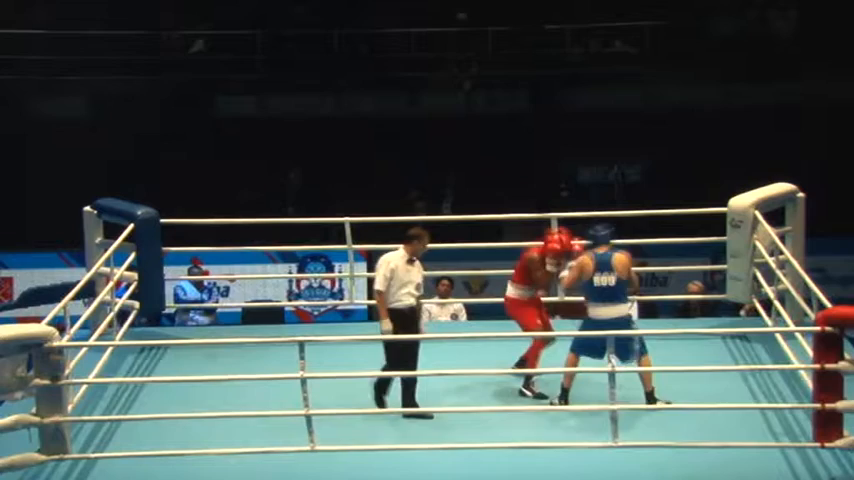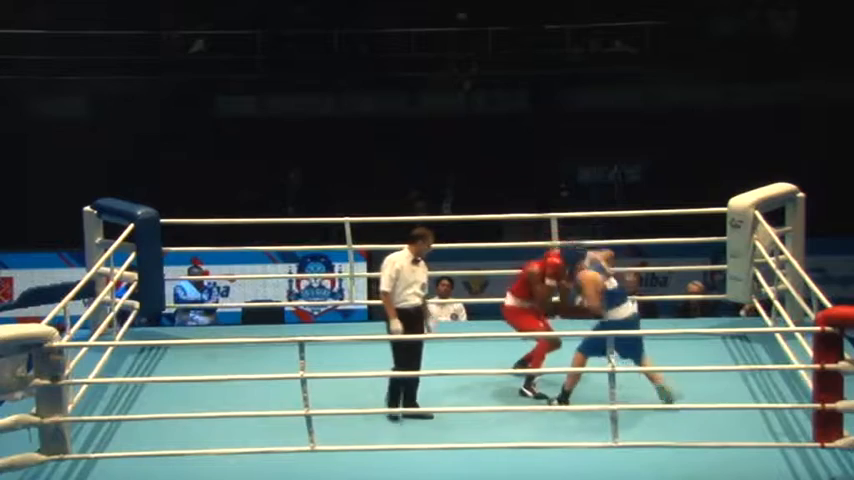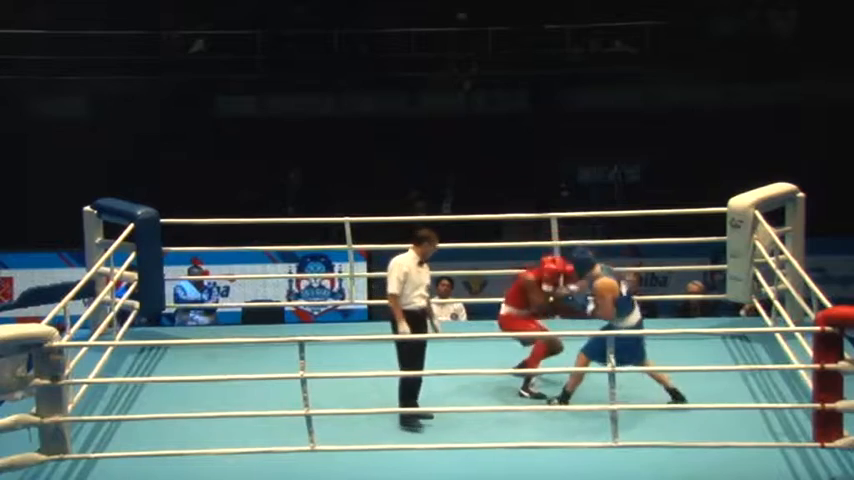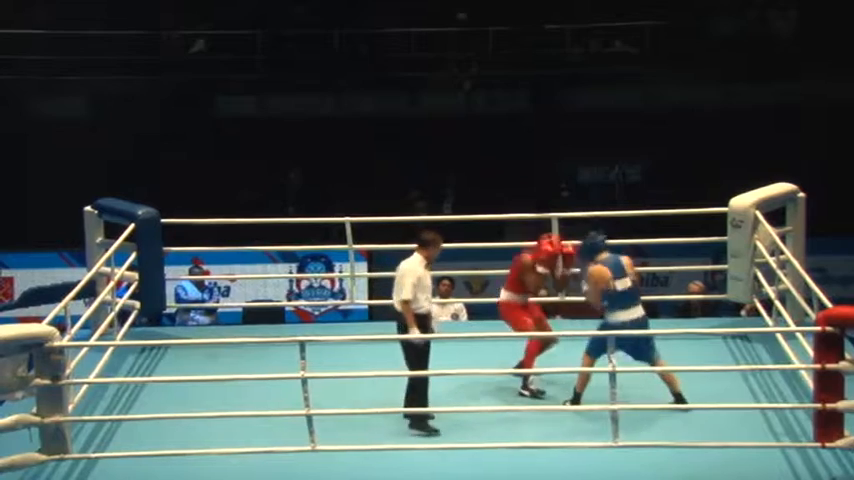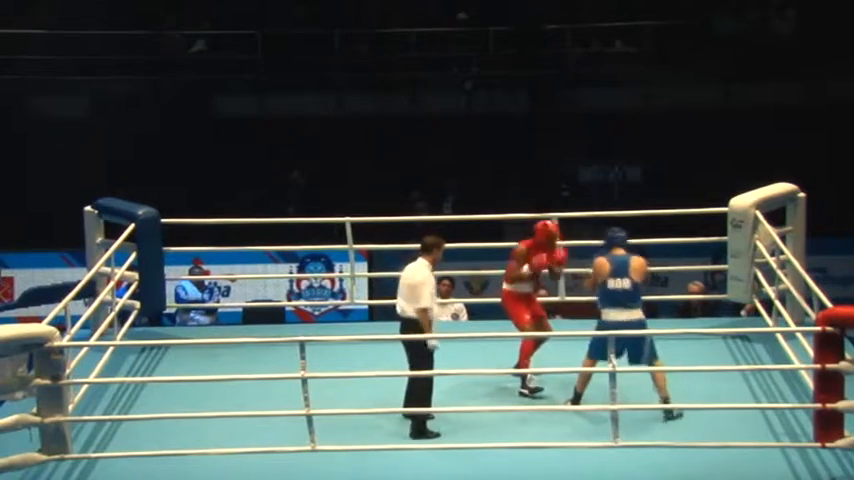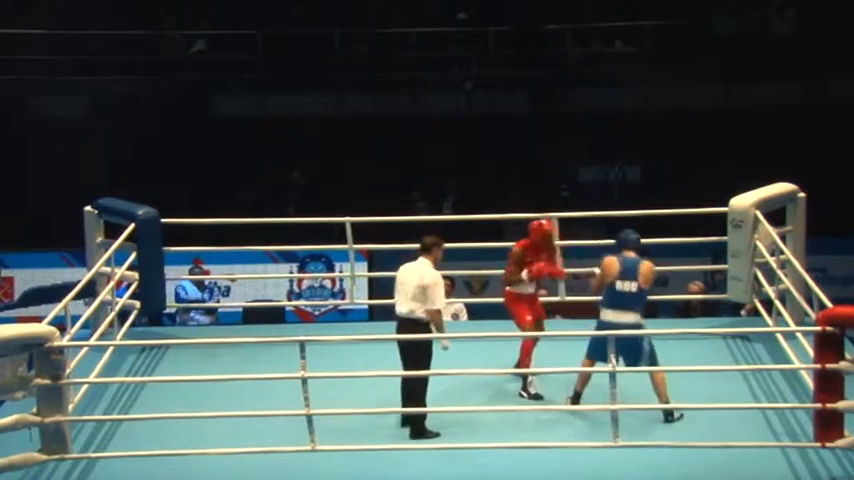
dt=0.2s
person 1, frame 1
left shoulder: (417, 265)
right shoulder: (389, 260)
right elbow: (379, 292)
left wrist: (419, 320)
right wrist: (384, 319)
left hip: (410, 316)
right hip: (394, 315)
left knee: (411, 364)
right knee: (394, 362)
left ankle: (409, 405)
right ankle: (380, 390)
person 1, frame 2
left shoulder: (421, 265)
right shoulder: (394, 261)
right elbow: (385, 292)
left wrist: (427, 319)
right wrist: (393, 319)
left hip: (415, 316)
right hip: (400, 316)
left knee: (414, 365)
right knee: (402, 364)
left ankle: (410, 406)
right ankle: (393, 405)
person 1, frame 3
left shoulder: (423, 266)
right shoulder: (400, 263)
right elbow: (393, 295)
left wrist: (433, 320)
right wrist: (401, 322)
left hip: (418, 318)
right hip: (404, 318)
left knee: (417, 367)
right knee: (409, 367)
left ankle: (411, 408)
right ankle: (407, 414)
person 1, frame 4
left shoulder: (421, 266)
right shoulder: (410, 267)
right elbow: (405, 301)
left wrist: (429, 323)
right wrist: (413, 328)
left hip: (421, 321)
right hip: (411, 322)
left knee: (417, 367)
right knee: (420, 370)
left ankle: (412, 408)
right ankle: (418, 419)
person 1, frame 5
left shoulder: (410, 268)
right shoulder: (425, 275)
right elbow: (423, 309)
right wrist: (430, 336)
left hip: (406, 325)
right hip: (416, 327)
left knee: (416, 371)
right knee: (424, 376)
left ankle: (411, 410)
right ankle: (418, 428)
person 1, frame 6
left shoulder: (404, 269)
right shoulder: (432, 275)
right elbow: (434, 311)
right wrist: (442, 335)
left hip: (402, 325)
right hip: (419, 328)
left knee: (408, 374)
right knee: (419, 379)
left ankle: (406, 416)
right ankle: (417, 428)
person 2, frame 1
left shoulder: (583, 260)
right shoulder: (622, 258)
left elbow: (565, 284)
right elbow: (634, 286)
left wrist: (568, 271)
left hip: (596, 319)
right hip: (621, 318)
left knee: (574, 352)
right knee: (642, 356)
left ankle: (563, 397)
right ankle: (651, 399)
person 2, frame 2
left shoulder: (584, 276)
right shoulder: (593, 258)
left elbow: (596, 307)
right elbow: (609, 254)
left wrist: (581, 301)
left hip: (615, 321)
right hip: (630, 314)
left knee: (580, 355)
right knee: (640, 359)
left ankle: (563, 398)
right ankle: (664, 391)
person 2, frame 3
left shoulder: (601, 283)
right shoulder: (604, 267)
left elbow: (608, 313)
left wrist: (591, 309)
left hip: (622, 327)
right hip: (635, 321)
left knee: (584, 356)
right knee: (641, 362)
left ankle: (564, 397)
right ankle: (676, 395)
person 2, frame 4
left shoulder: (595, 270)
right shoulder: (626, 261)
left elbow: (595, 302)
left wrist: (586, 287)
left hip: (615, 324)
right hip: (638, 319)
left knee: (589, 356)
right knee: (654, 361)
left ankle: (575, 400)
right ankle: (679, 398)
person 2, frame 5
left shoulder: (600, 262)
right shoulder: (639, 262)
left elbow: (590, 288)
left hip: (608, 322)
right hip: (635, 322)
left knee: (591, 359)
right knee: (654, 363)
left ankle: (575, 400)
right ankle: (667, 407)
person 2, frame 6
left shoulder: (609, 262)
right shoulder: (648, 268)
left elbow: (596, 288)
left hip: (607, 323)
right hip: (633, 325)
left knee: (589, 359)
right knee: (653, 366)
left ankle: (575, 400)
right ankle: (667, 411)
person 3, frame 1
left shoulder: (552, 255)
right shoulder: (534, 256)
right elbow: (544, 286)
right wrist: (552, 262)
left hip: (531, 298)
right hip: (516, 300)
left knee: (547, 336)
right knee: (540, 337)
left ankle: (522, 364)
right ankle: (527, 385)
person 3, frame 2
left shoulder: (556, 272)
right shoulder: (535, 271)
left elbow: (566, 299)
right elbow: (543, 301)
right wrist: (551, 279)
left hip: (529, 308)
right hip: (514, 309)
left knee: (554, 342)
right knee: (547, 338)
left ankle: (521, 364)
right ankle: (528, 385)
person 3, frame 3
left shoulder: (551, 278)
right shoulder: (530, 278)
left elbow: (555, 308)
right elbow: (540, 307)
left wrist: (568, 284)
right wrist: (548, 284)
left hip: (525, 316)
right hip: (509, 318)
left knee: (556, 346)
right knee: (544, 340)
left ankle: (522, 367)
right ankle: (527, 386)
person 3, frame 4
left shoulder: (551, 260)
right shoulder: (527, 260)
left elbow: (559, 289)
right elbow: (533, 289)
left wrist: (566, 266)
right wrist: (543, 266)
left hip: (525, 304)
right hip: (509, 305)
left knee: (550, 339)
right knee: (536, 337)
left ankle: (522, 367)
right ankle: (526, 385)
person 3, frame 5
left shoulder: (551, 248)
right shoulder: (523, 249)
left elbow: (555, 276)
right elbow: (509, 277)
left wrist: (558, 265)
right wrist: (530, 267)
left hip: (529, 295)
right hip: (512, 295)
left knee: (545, 332)
right knee: (530, 332)
left ankle: (520, 366)
right ankle: (525, 383)
person 3, frame 6
left shoulder: (549, 248)
right shoulder: (519, 250)
left elbow: (553, 269)
right elbow: (509, 280)
left wrist: (556, 272)
right wrist: (529, 273)
left hip: (531, 293)
right hip: (515, 295)
left knee: (538, 331)
right knee: (530, 332)
left ankle: (520, 366)
right ankle: (526, 385)
